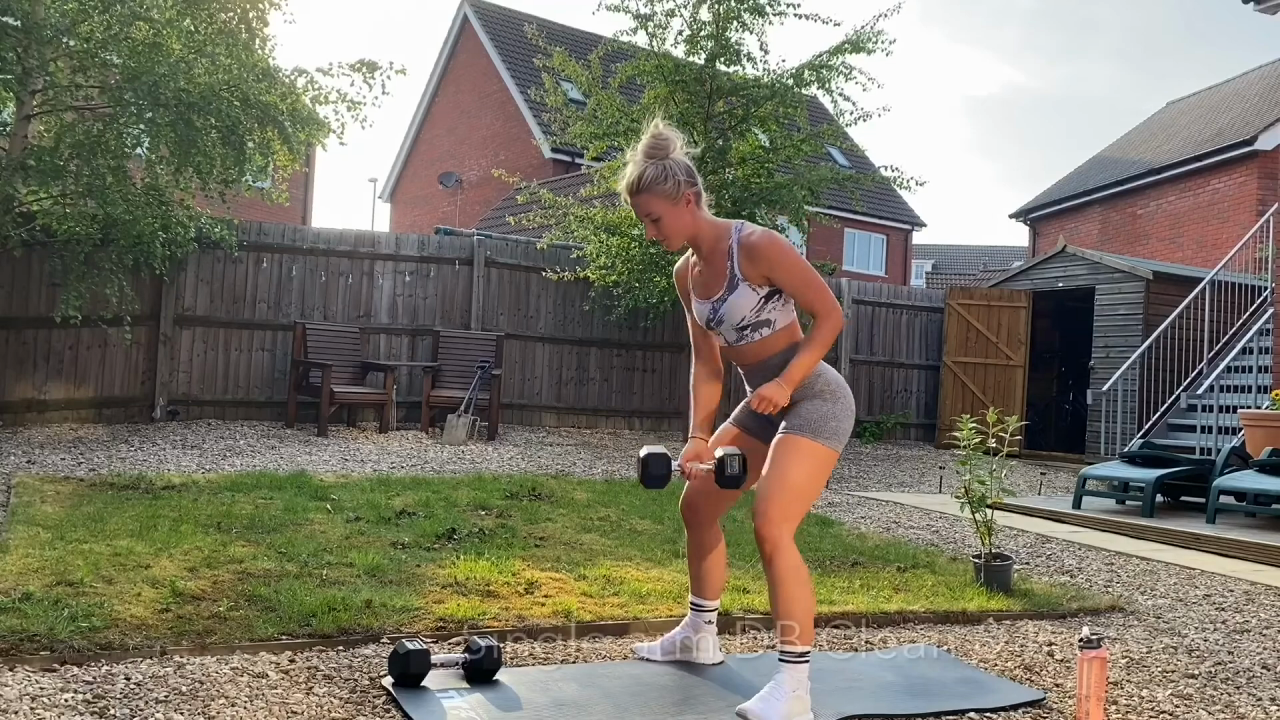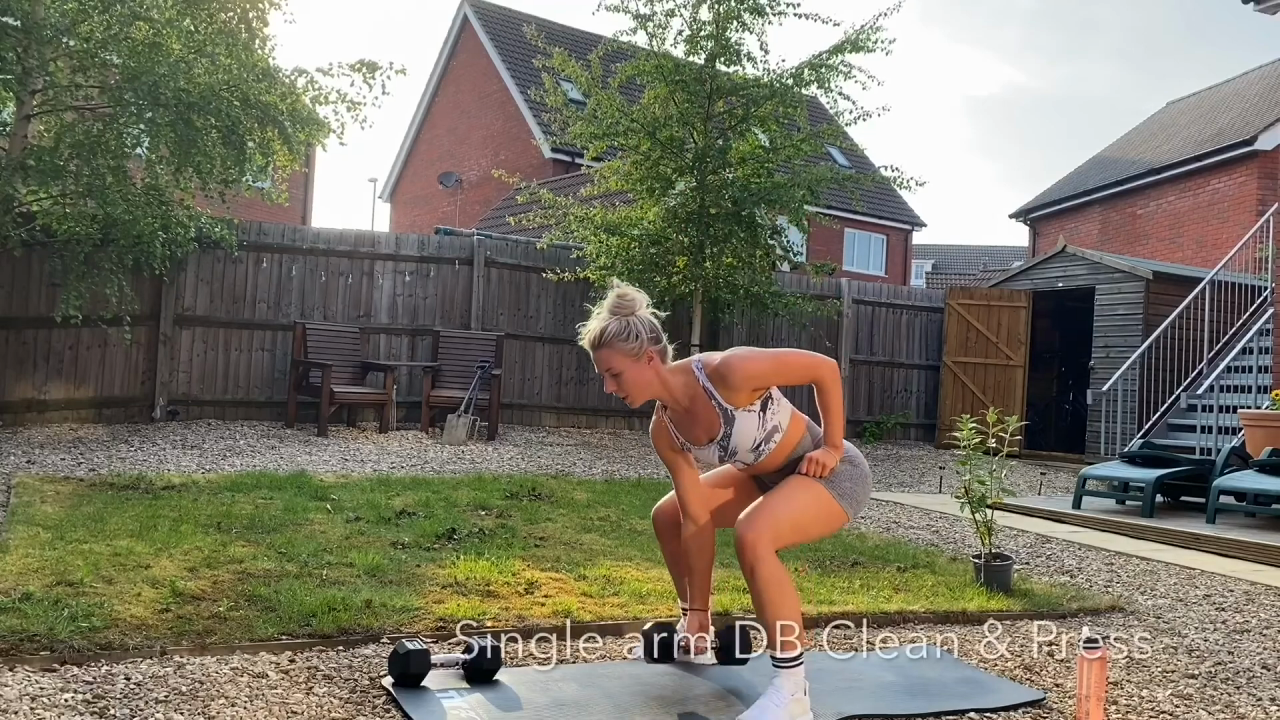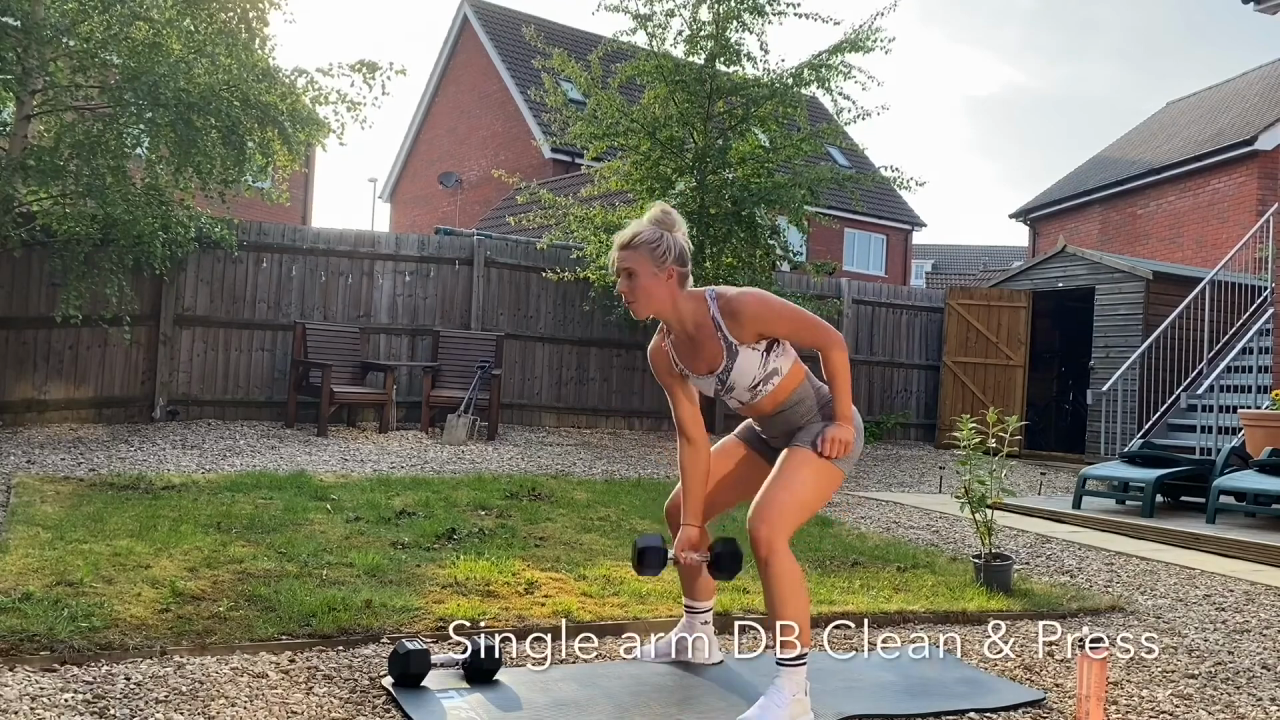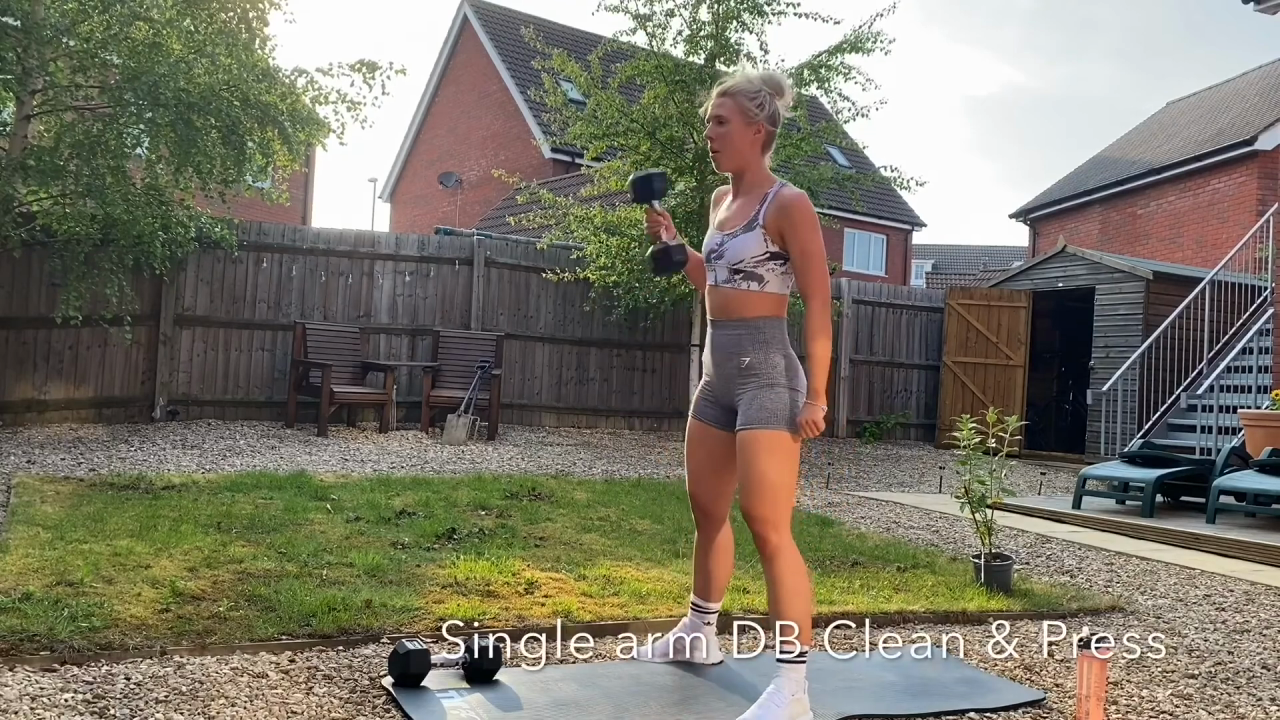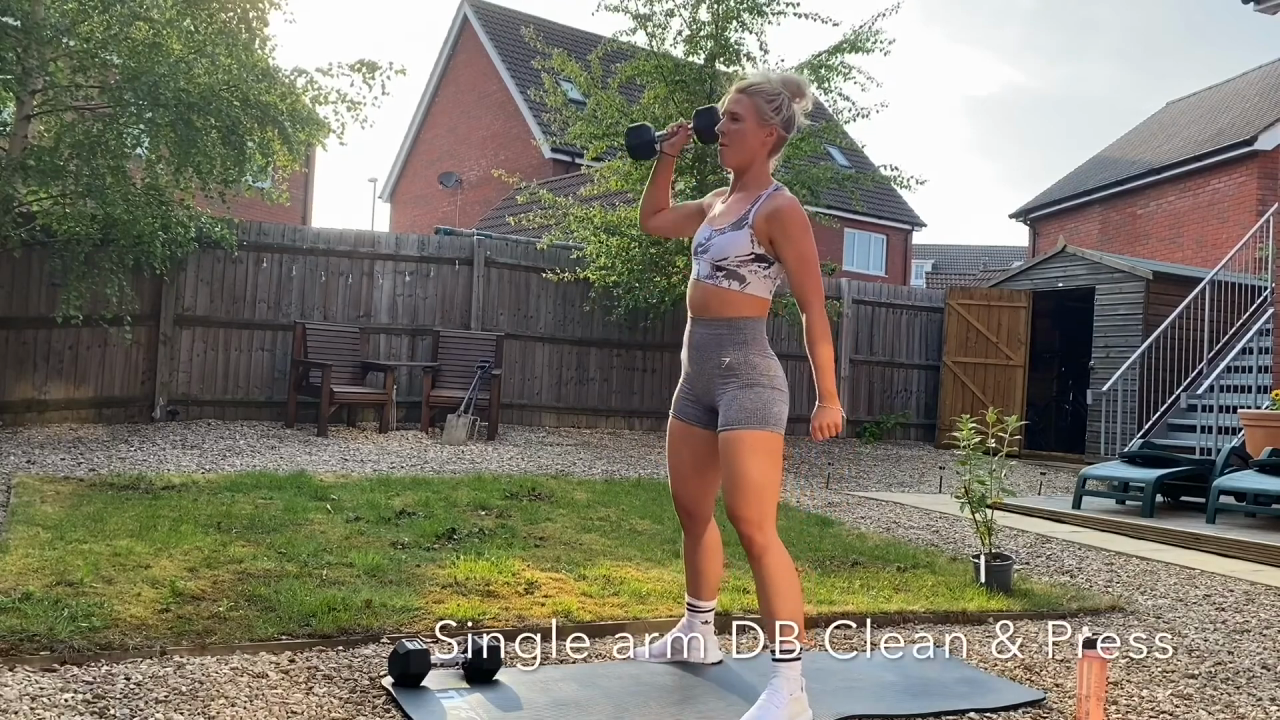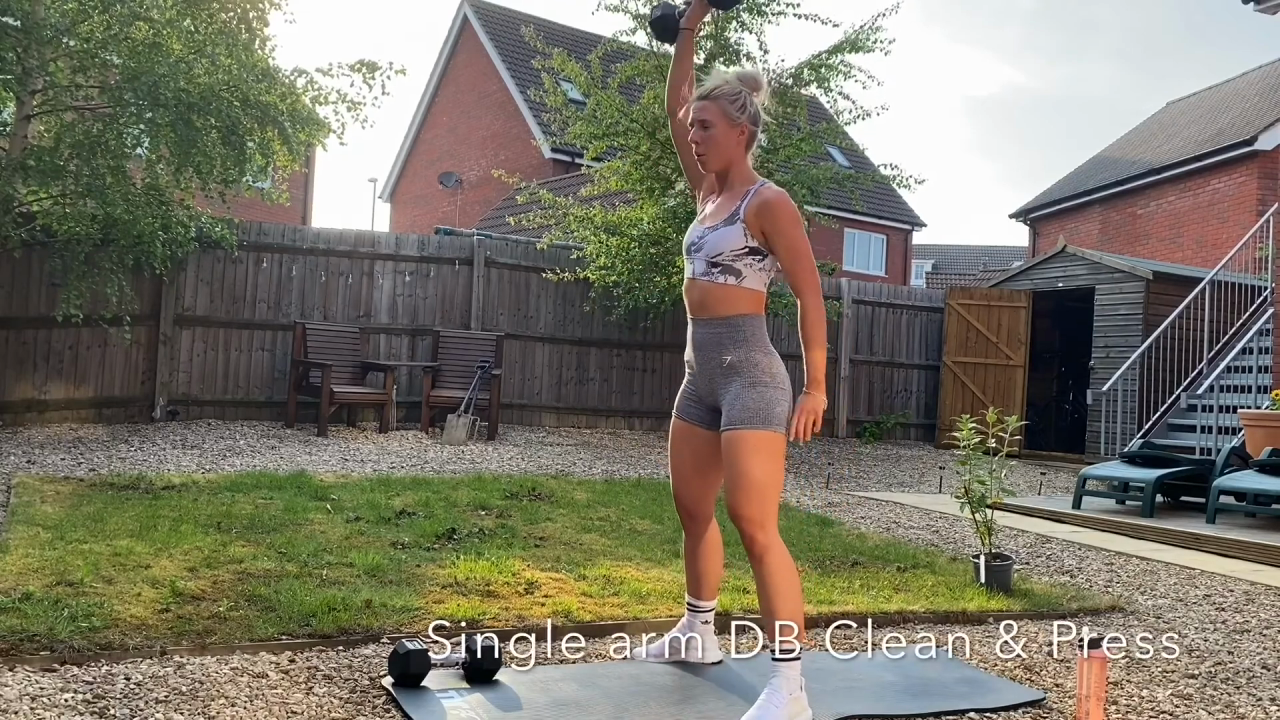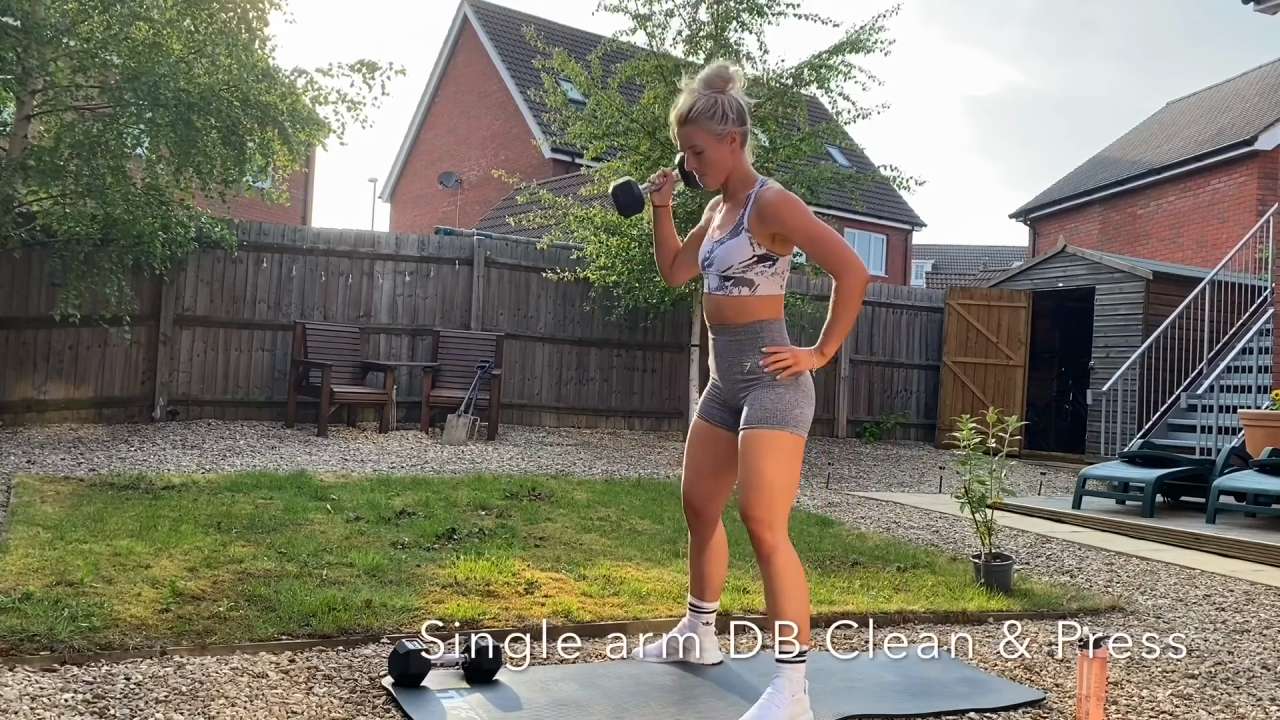
dt=0.4s
person 1, frame 1
left shoulder: (757, 244)
right shoulder: (687, 273)
left elbow: (831, 315)
right elbow: (707, 362)
left wrist: (787, 381)
right wrist: (700, 437)
left hip: (813, 398)
right hip: (761, 404)
left knee: (771, 528)
right knee: (697, 504)
right ankle: (699, 635)
person 1, frame 2
left shoulder: (728, 371)
right shoulder: (664, 430)
left elbow: (826, 369)
right elbow: (695, 517)
left wrist: (832, 445)
right wrist: (697, 610)
left hip: (833, 472)
right hip: (772, 475)
left knee: (753, 536)
right knee: (667, 518)
right ankle: (696, 639)
person 1, frame 3
left shoulder: (737, 307)
right shoulder: (662, 352)
left elbow: (831, 340)
right elbow: (692, 440)
left wrist: (843, 416)
right wrist: (692, 525)
left hip: (820, 427)
right hip: (767, 432)
left knee: (764, 529)
right knee: (678, 510)
right ankle: (698, 632)
person 1, frame 4
left shoulder: (788, 204)
right shoulder: (723, 199)
left elbow: (818, 303)
left wrist: (814, 392)
right wrist: (672, 243)
left hip: (767, 374)
right hip: (717, 375)
left knee: (767, 527)
right knee: (707, 512)
right ankle: (699, 634)
person 1, frame 5
left shoulder: (780, 209)
right shoulder: (720, 201)
left elbow: (813, 307)
right elbow: (653, 221)
left wrist: (829, 396)
right wrist: (667, 158)
left hip: (745, 373)
right hip: (697, 373)
left knee: (753, 526)
right knee: (690, 511)
right ankle: (697, 634)
person 1, frame 6
left shoulder: (768, 202)
right shoulder: (710, 190)
left elbow: (811, 297)
right elbow: (675, 110)
left wrist: (816, 387)
left hip: (749, 373)
right hip: (700, 373)
left knee: (755, 526)
right knee: (692, 509)
right ankle: (698, 633)
person 1, frame 7
left shoulder: (772, 202)
right shoulder: (718, 208)
left elbow: (852, 272)
right elbow: (674, 271)
left wrist: (822, 352)
right wrist: (659, 206)
left hip: (771, 380)
right hip: (724, 380)
left knee: (764, 527)
right knee: (699, 509)
right ankle: (699, 635)
